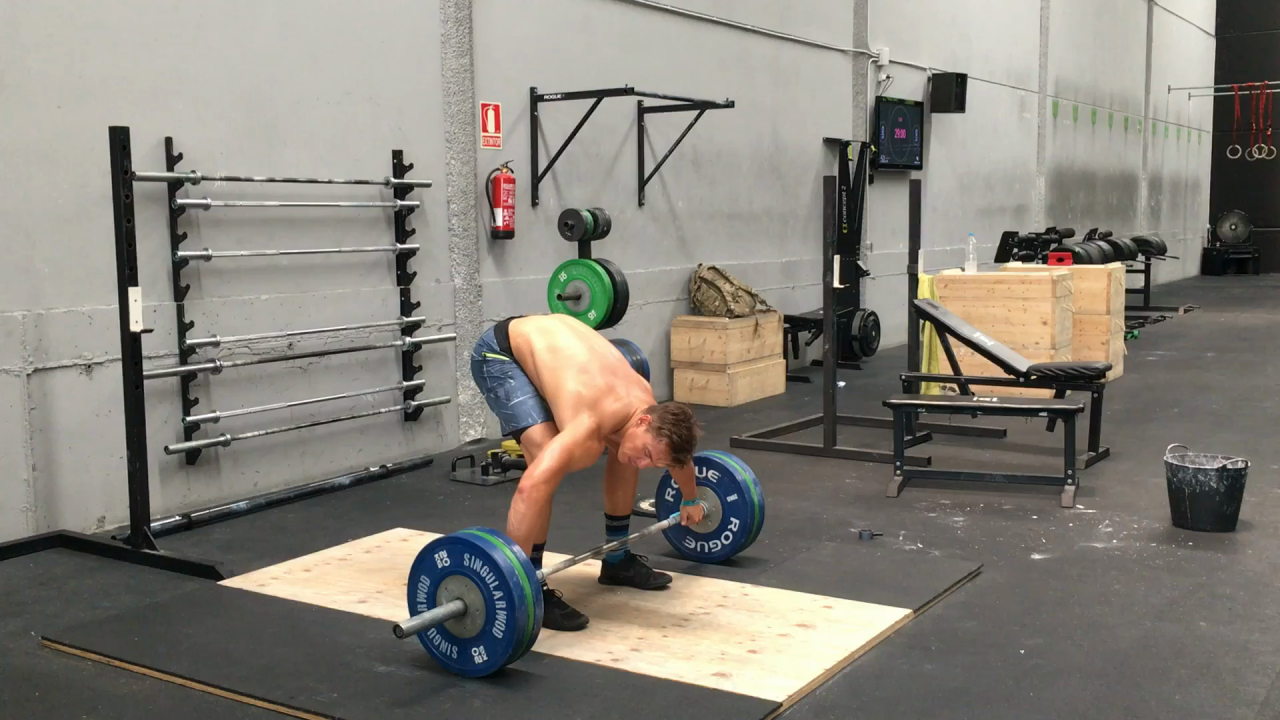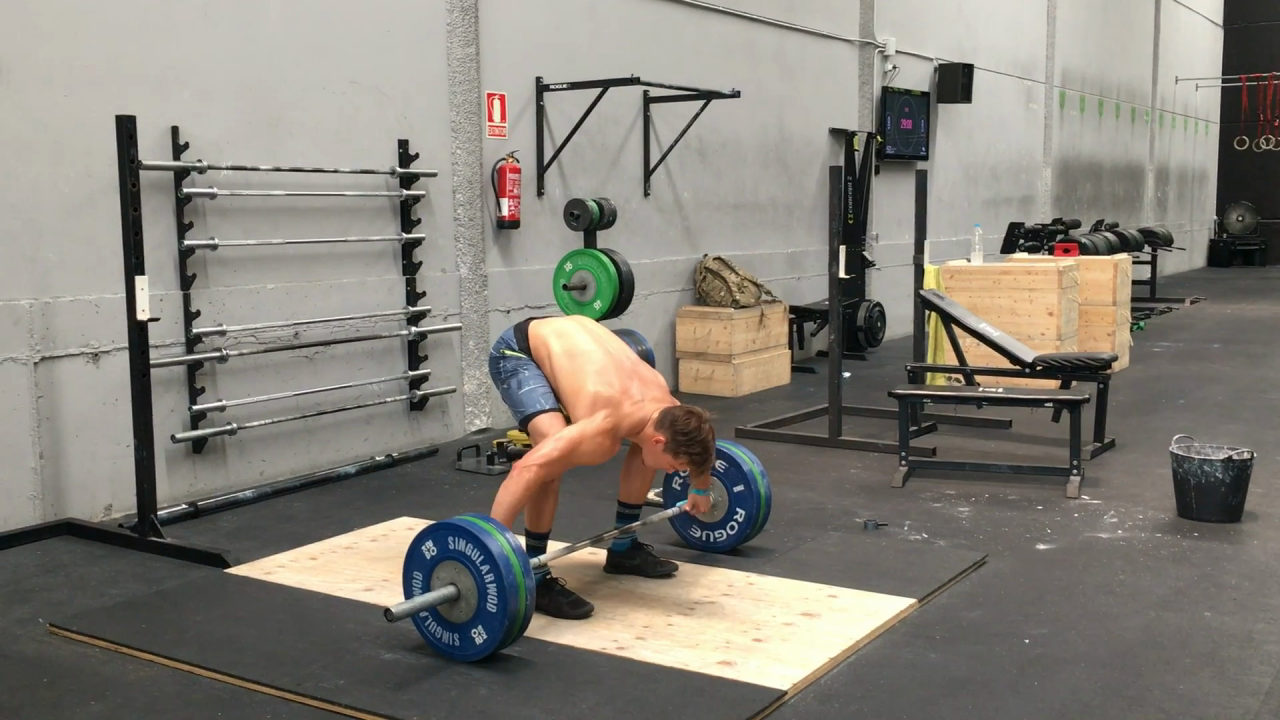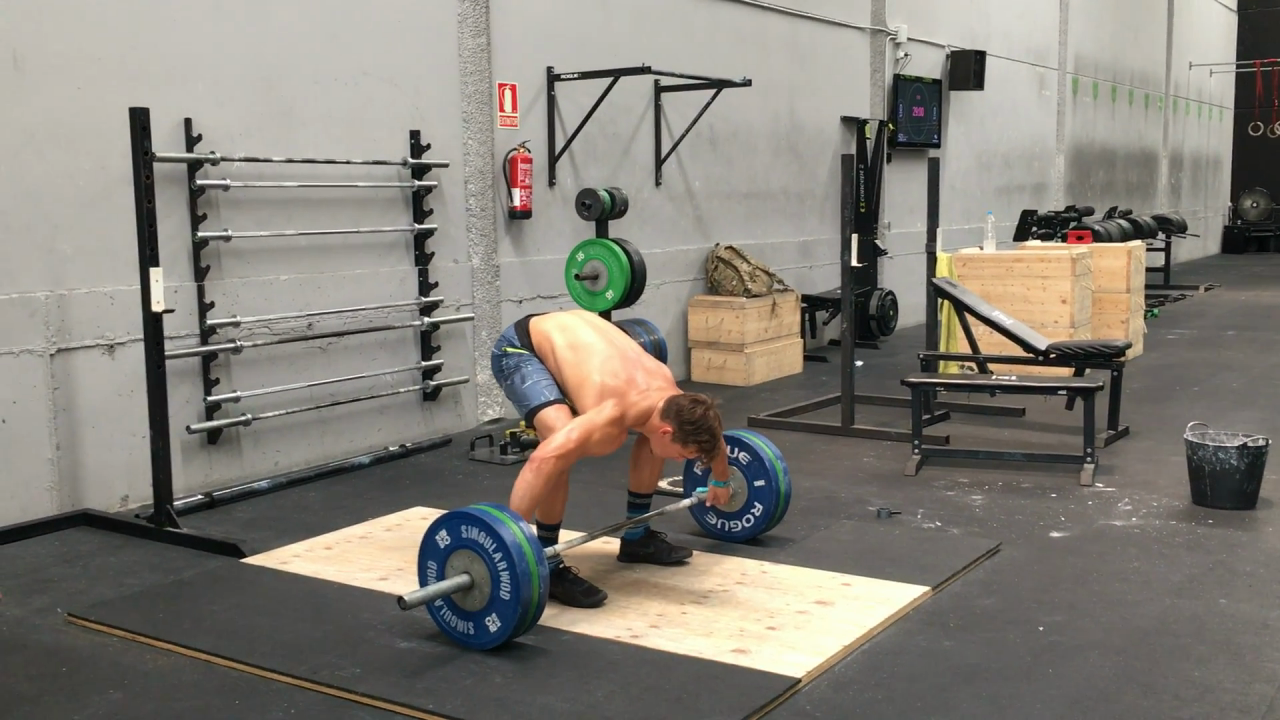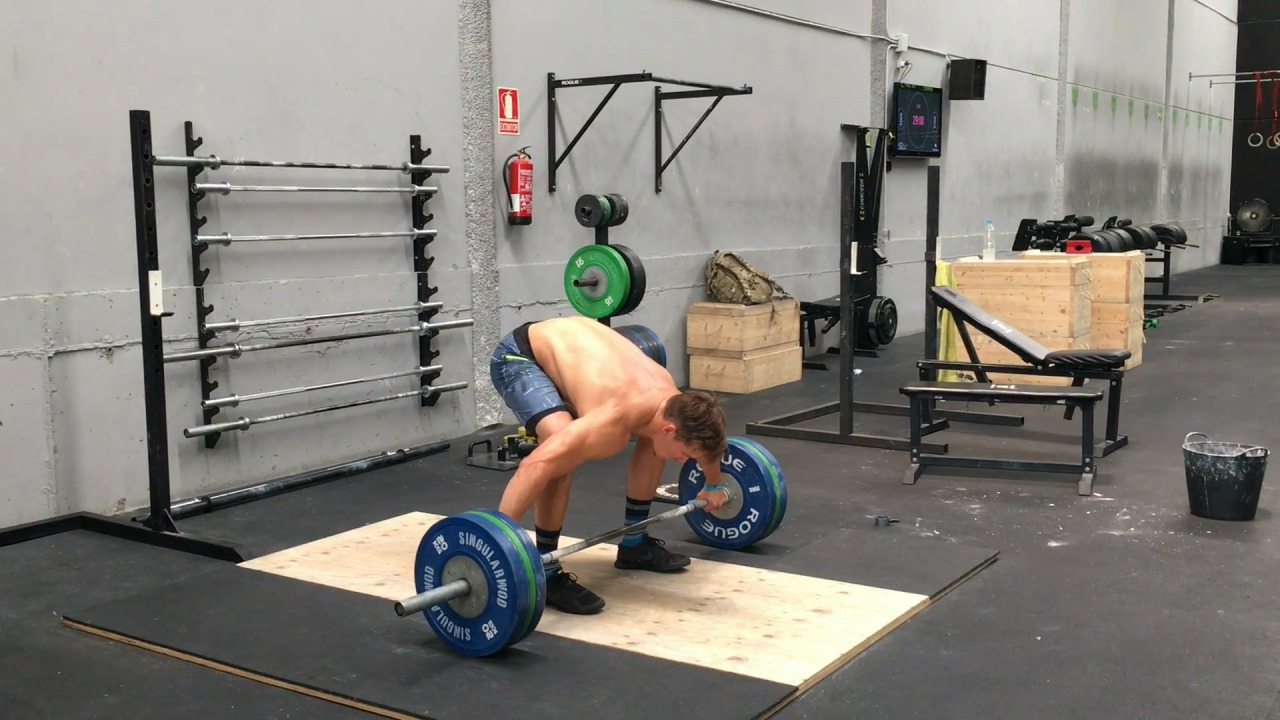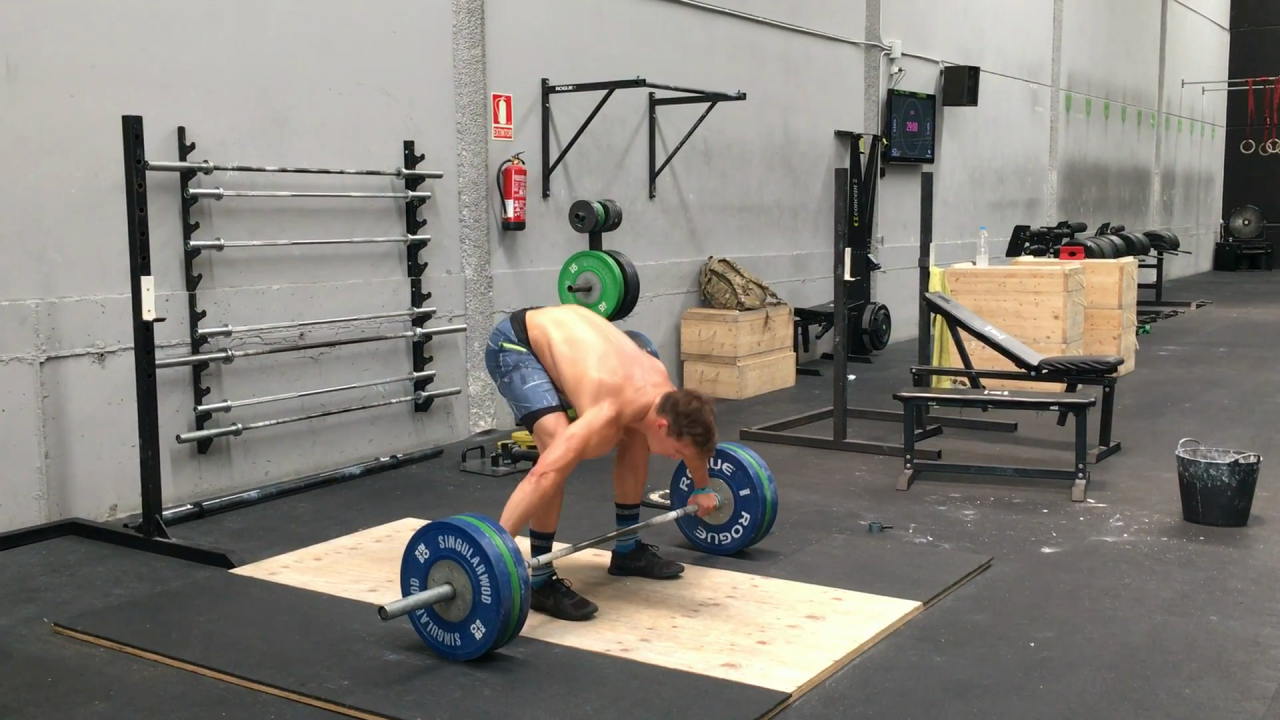
dt=1s
person 1, frame 1
left shoulder: (652, 412)
right shoulder: (591, 428)
left elbow: (679, 455)
right elbow: (530, 488)
left wrist: (690, 501)
right hip: (500, 353)
left knee: (622, 451)
right knee: (545, 454)
left ankle: (617, 560)
person 1, frame 2
left shoulder: (668, 411)
right shoulder: (604, 432)
left elbow: (700, 444)
right elbow: (525, 470)
left wrist: (701, 492)
right hip: (517, 353)
left knee: (645, 449)
right knee: (550, 460)
left ankle: (623, 548)
right ankle: (535, 579)
person 1, frame 3
left shoulder: (673, 401)
right shoulder: (612, 421)
left elbow: (712, 436)
right elbow: (541, 462)
left wrist: (721, 482)
right hip: (519, 350)
left knee: (651, 436)
right knee: (560, 443)
left ankle: (637, 538)
right ankle: (548, 569)
person 1, frame 4
left shoulder: (672, 401)
right shoulder: (613, 423)
left elbow: (703, 435)
right elbow: (533, 466)
left wrist: (713, 486)
right hip: (518, 357)
left knee: (653, 440)
right knee: (563, 456)
left ankle: (634, 544)
right ankle: (547, 575)
person 1, frame 5
left shoulder: (666, 398)
right shoulder: (609, 416)
left elbow: (691, 438)
right elbow: (542, 476)
left wrist: (703, 489)
left hip: (563, 331)
right hip: (515, 345)
left knee: (636, 438)
right knee: (558, 440)
left ankle: (628, 550)
right ankle: (541, 581)
